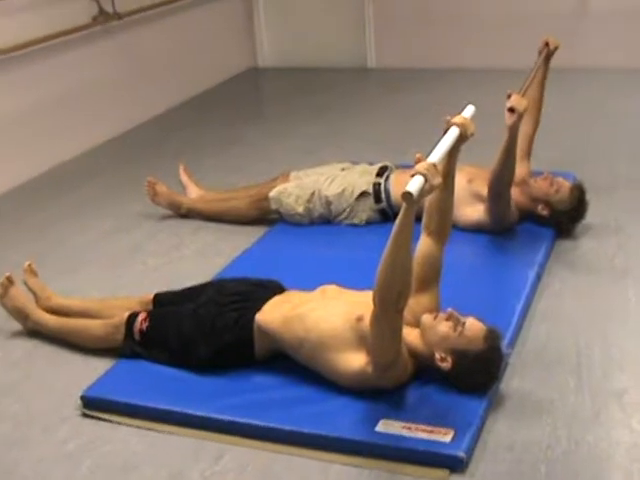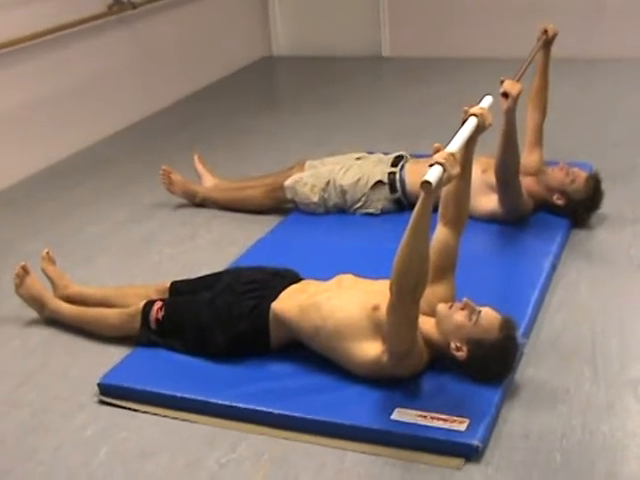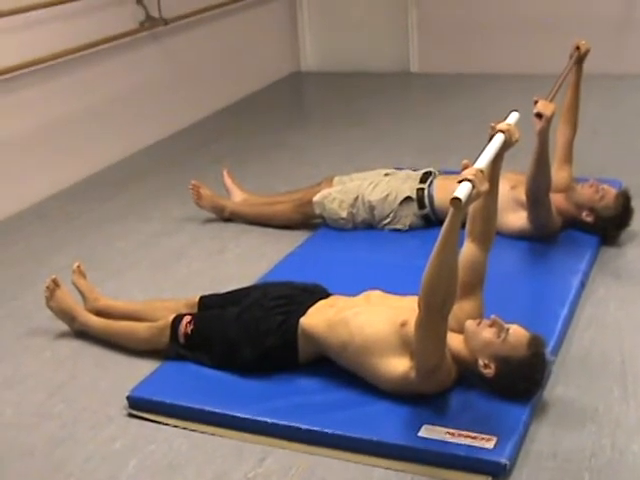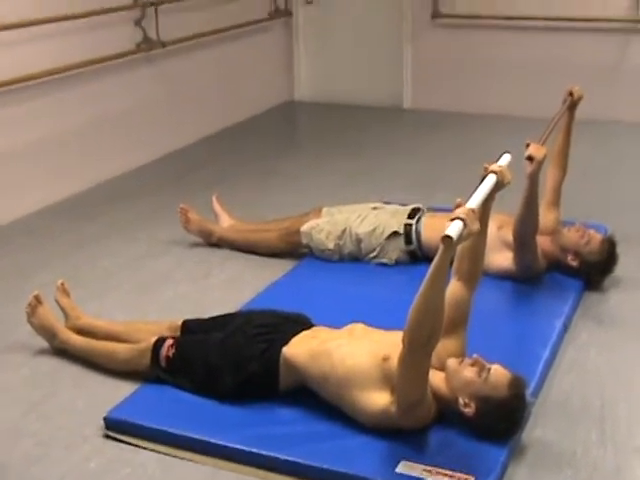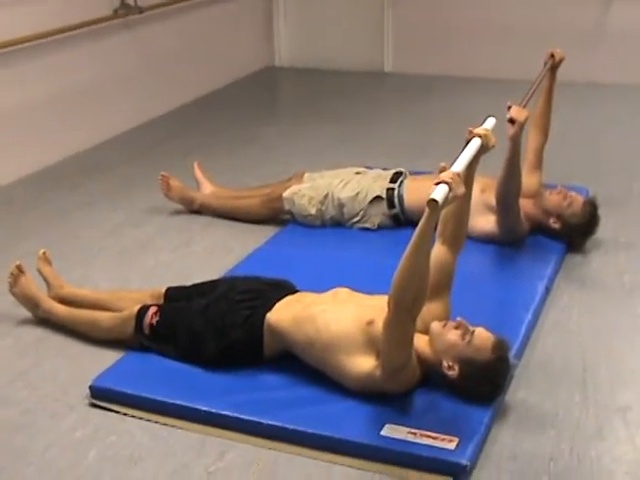
dt=1s
person 1, frame 1
left shoulder: (391, 367)
right shoulder: (419, 318)
left elbow: (384, 303)
right elbow: (435, 238)
left wrist: (409, 205)
right wrist: (452, 156)
left hip: (242, 333)
right hip: (270, 293)
left knee: (126, 329)
right knee: (146, 303)
right ankle: (53, 302)
person 1, frame 2
left shoulder: (406, 355)
right shoulder: (437, 306)
left elbow: (402, 292)
right elbow: (451, 227)
left wrist: (427, 194)
right wrist: (469, 146)
left hip: (258, 320)
right hip: (288, 282)
left knee: (142, 317)
right knee: (165, 291)
left ankle: (53, 306)
right ankle: (70, 291)
person 1, frame 3
left shoulder: (434, 373)
right shoulder: (464, 324)
left elbow: (429, 308)
right elbow: (478, 245)
left wrist: (456, 211)
right wrist: (495, 163)
left hip: (287, 336)
right hip: (314, 298)
left knee: (170, 332)
right knee: (195, 306)
left ankle: (83, 319)
right ankle: (101, 303)
person 1, frame 4
left shoulder: (414, 409)
right shoulder: (447, 360)
left elbow: (415, 345)
right elbow: (464, 286)
left wrist: (447, 250)
right wrist: (485, 204)
left hip: (269, 364)
right hip: (296, 328)
left knee: (152, 354)
right knee: (175, 330)
left ankle: (65, 337)
right ankle: (82, 322)
person 1, frame 5
left shoulder: (398, 373)
right shoulder: (432, 324)
left elbow: (401, 308)
right elbow: (448, 250)
left wrist: (432, 214)
right wrist: (469, 166)
left hip: (251, 330)
right hip: (282, 294)
left knee: (135, 322)
right knee: (160, 297)
left ankle: (47, 307)
right ankle: (64, 291)
person 2, frame 1
left shoulder: (501, 215)
right shoulder: (520, 180)
left elbow: (495, 186)
right elbow: (529, 126)
left wrist: (509, 129)
right wrist: (545, 63)
left hip: (371, 198)
right hip: (379, 174)
left knee: (269, 201)
right knee: (282, 182)
left ankle: (183, 204)
right ankle: (200, 195)
person 2, frame 2
left shoulder: (517, 204)
right shoulder: (533, 170)
left elbow: (503, 177)
right elbow: (537, 116)
left wrist: (507, 113)
right wrist: (545, 52)
left hip: (386, 187)
right hip: (394, 162)
left knee: (284, 190)
right knee: (300, 170)
left ankle: (200, 194)
right ankle: (214, 184)
person 2, frame 3
left shoulder: (545, 222)
right shoulder: (563, 188)
left elbow: (534, 196)
right elbow: (568, 133)
left wrist: (541, 134)
right wrist: (578, 69)
left hip: (414, 204)
right hip: (423, 179)
left knee: (313, 206)
right knee: (327, 186)
left ankle: (228, 209)
right ankle: (246, 199)
person 2, frame 4
left shoulder: (529, 263)
right shoulder: (549, 228)
left elbow: (521, 238)
right elbow: (558, 177)
left wrist: (530, 177)
right wrist: (570, 114)
left hip: (401, 238)
right hip: (411, 215)
left knee: (300, 236)
right knee: (314, 217)
left ankle: (218, 233)
right ankle: (231, 226)
person 2, frame 5
left shoulder: (512, 226)
right shoulder: (532, 191)
left elbow: (504, 199)
right elbow: (540, 139)
left wrist: (511, 140)
right wrist: (552, 76)
left hip: (383, 202)
right hip: (392, 179)
left knee: (281, 203)
right knee: (297, 182)
left ankle: (200, 201)
right ankle: (213, 193)
